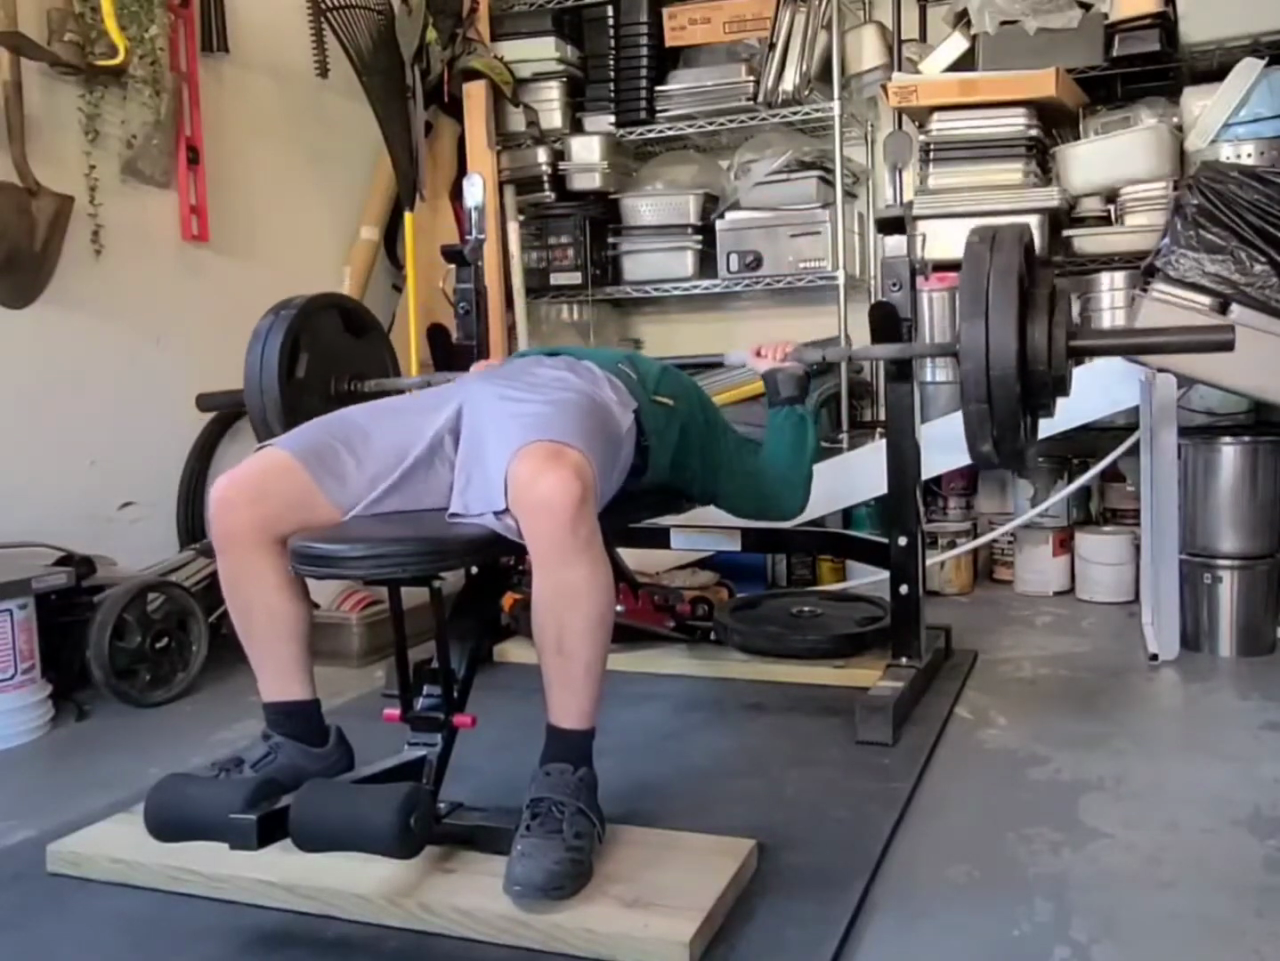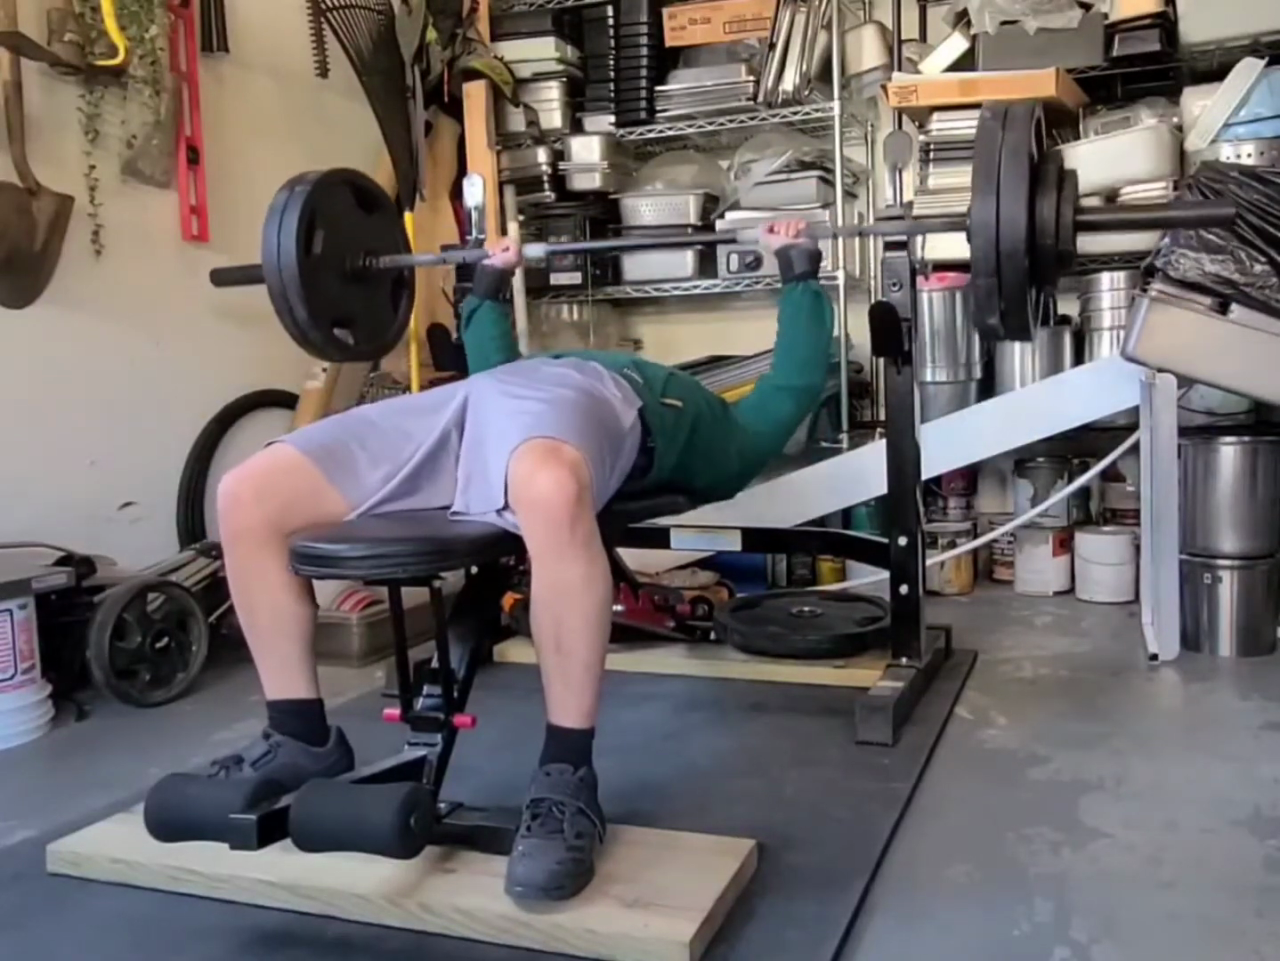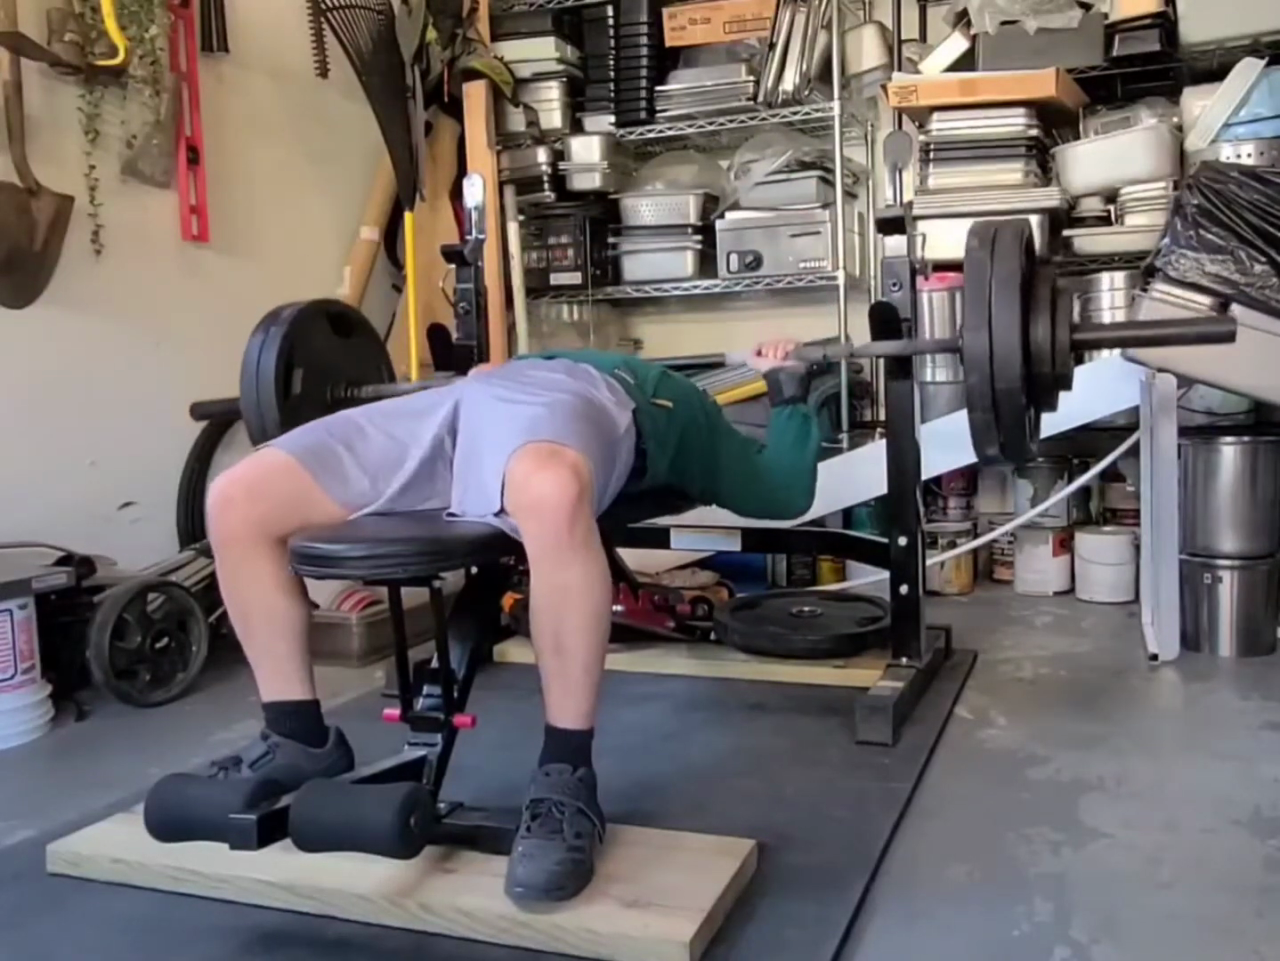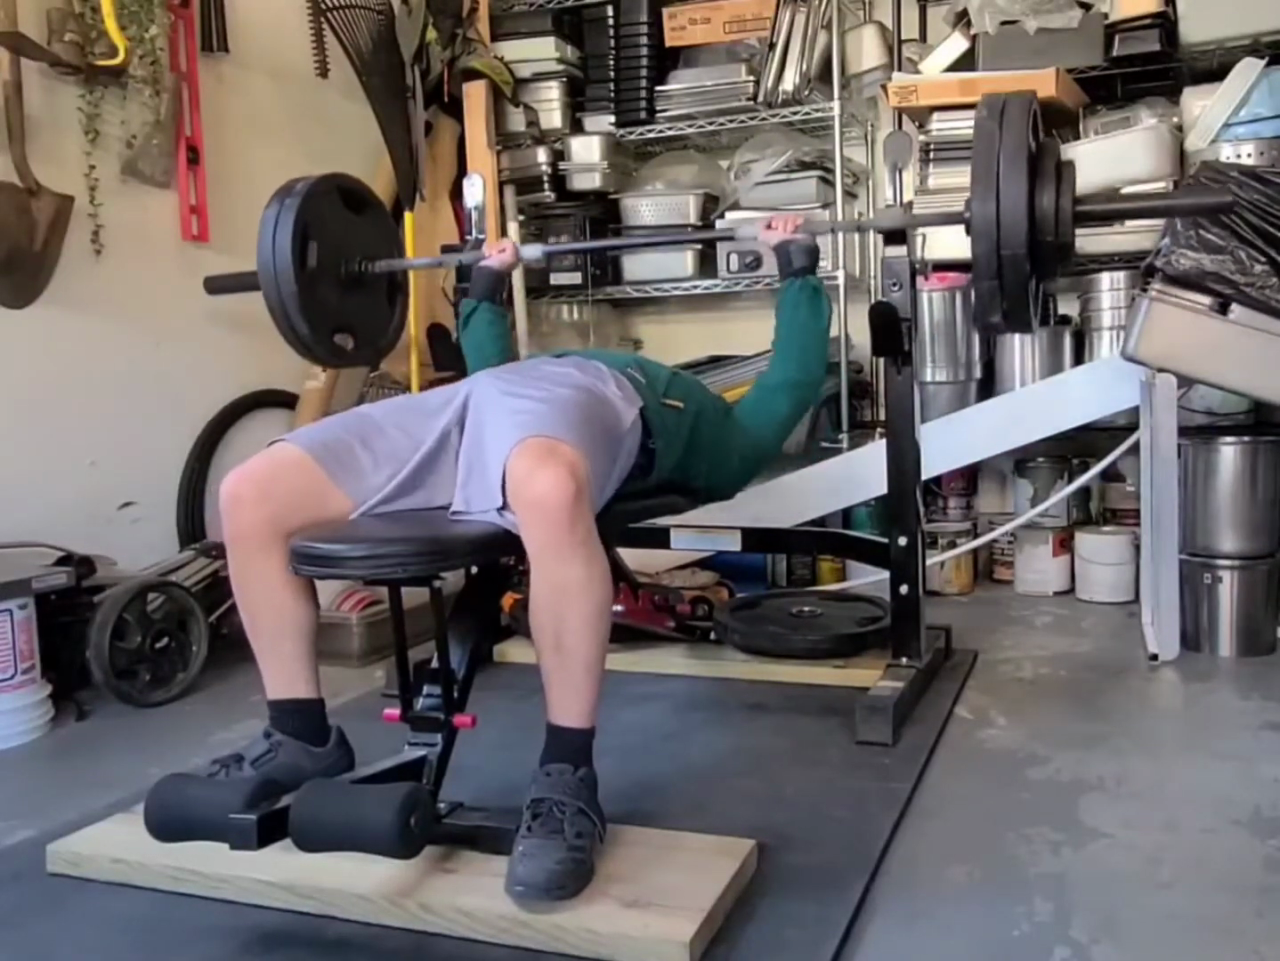
dt=0.7s
person 1, frame 1
left shoulder: (698, 427)
left elbow: (780, 493)
left wrist: (784, 387)
right wrist: (477, 378)
left knee: (553, 494)
right knee: (239, 501)
left ankle: (566, 780)
right ankle: (300, 743)
person 1, frame 2
left shoulder: (722, 436)
left elbow: (797, 383)
right elbow: (493, 367)
left wrist: (799, 269)
right wrist: (489, 283)
left knee: (551, 493)
right knee: (246, 497)
left ankle: (566, 780)
right ankle: (301, 741)
person 1, frame 3
left shoulder: (699, 426)
left elbow: (786, 492)
left wrist: (785, 387)
right wrist: (477, 380)
left knee: (551, 496)
right knee: (237, 502)
left ankle: (565, 781)
right ankle: (299, 742)
person 1, frame 4
left shoulder: (721, 436)
left elbow: (795, 379)
right elbow: (491, 369)
left wrist: (796, 266)
right wrist: (486, 284)
left knee: (550, 494)
right knee: (249, 498)
left ankle: (566, 781)
right ankle: (302, 740)
